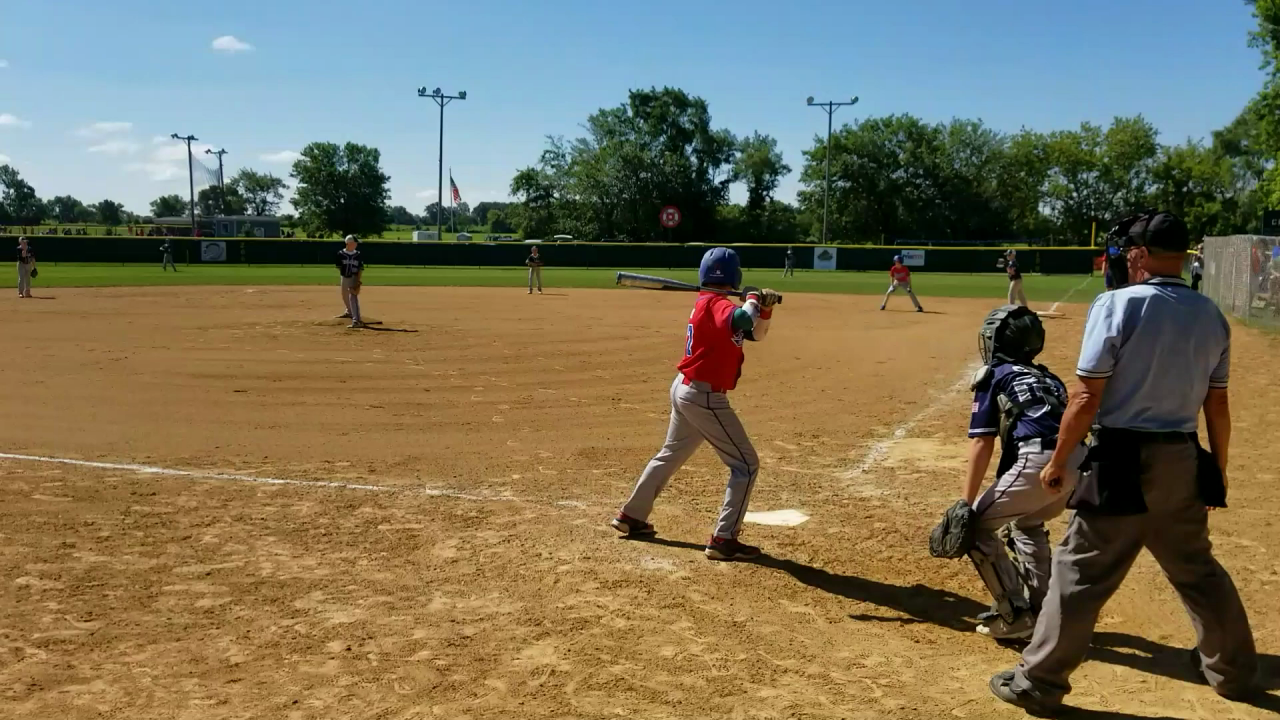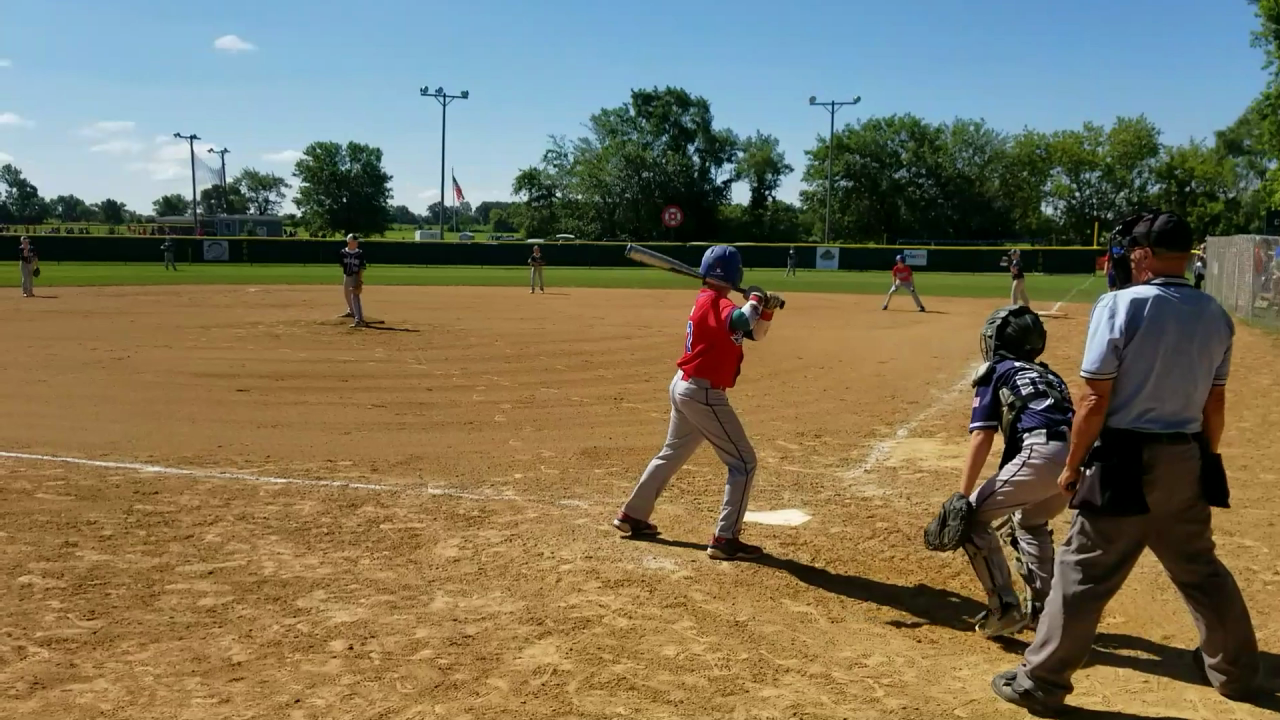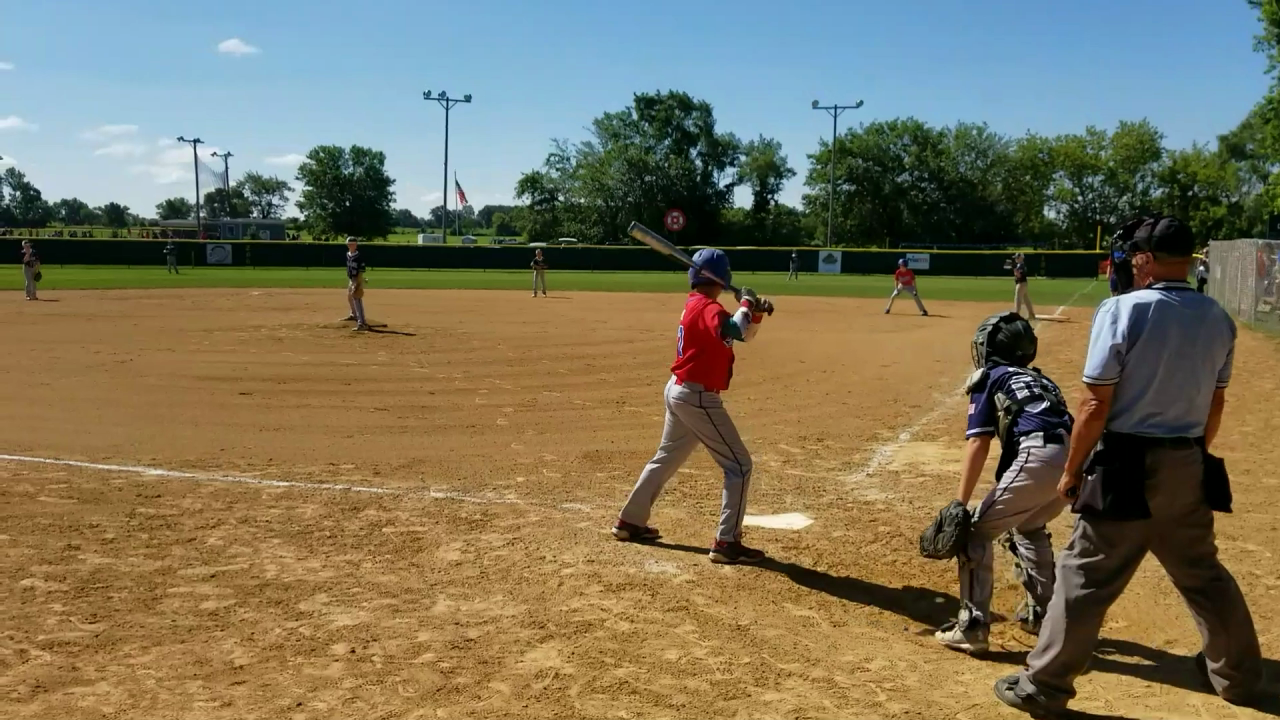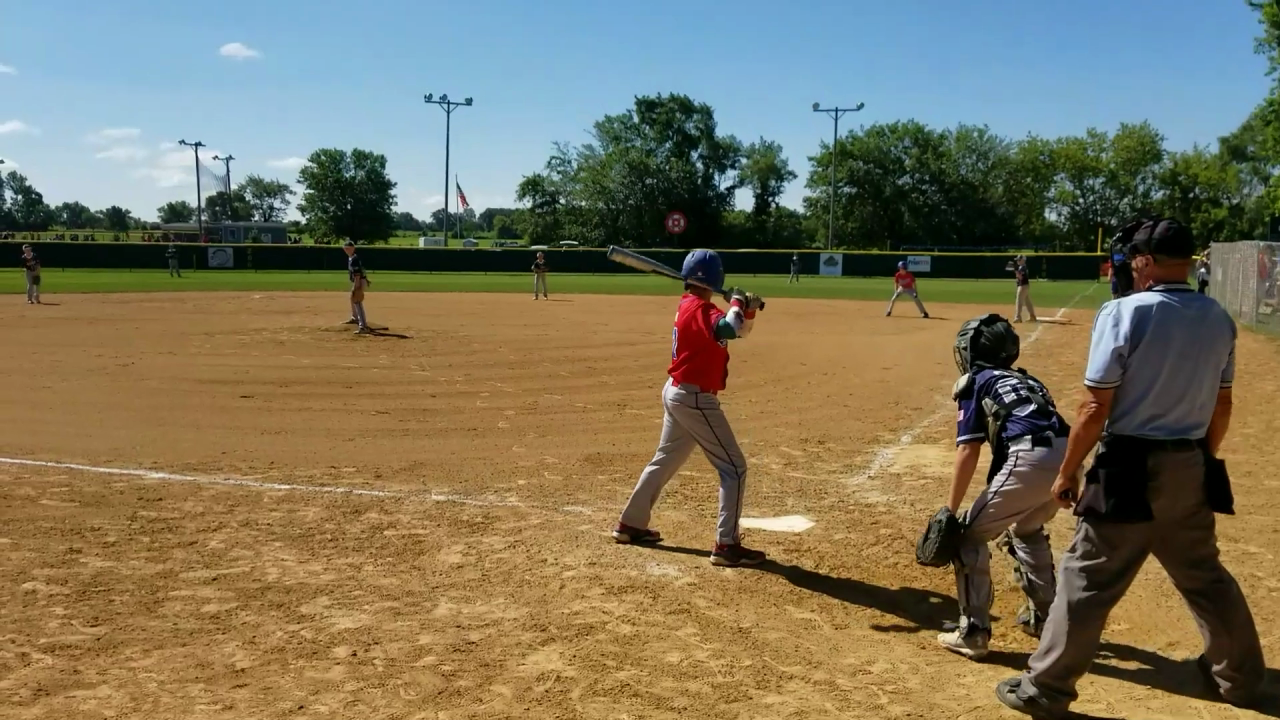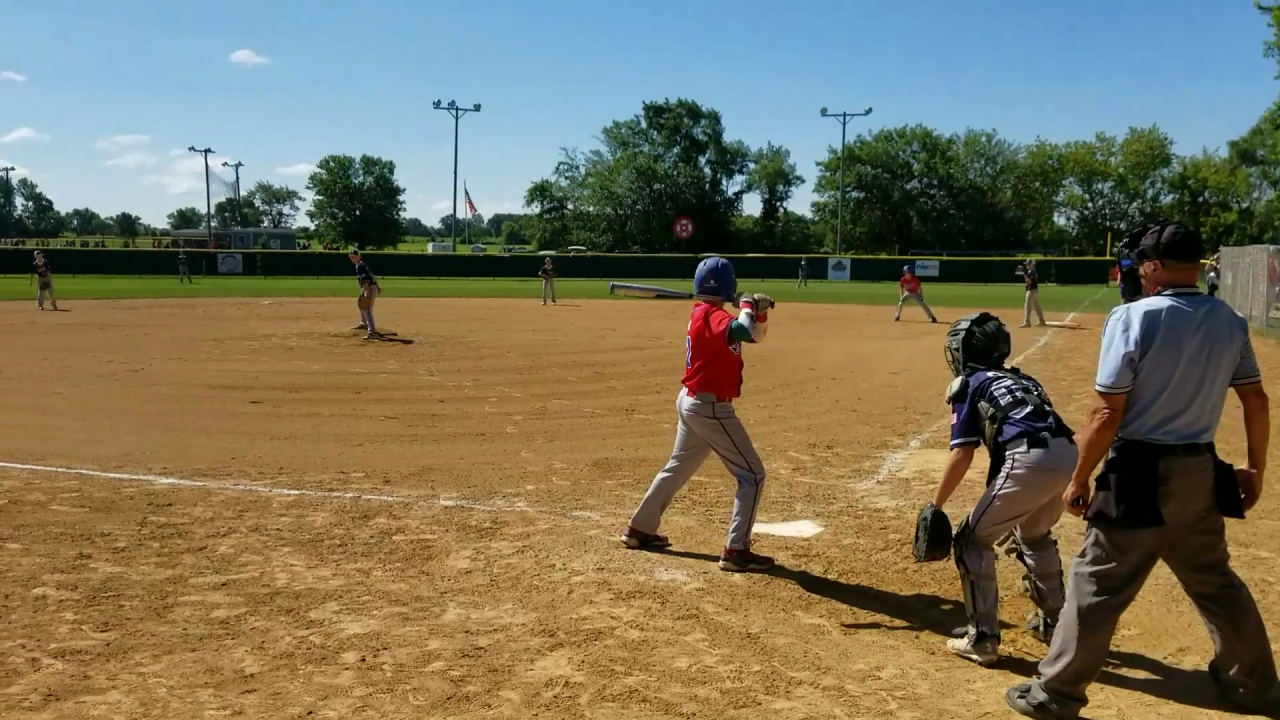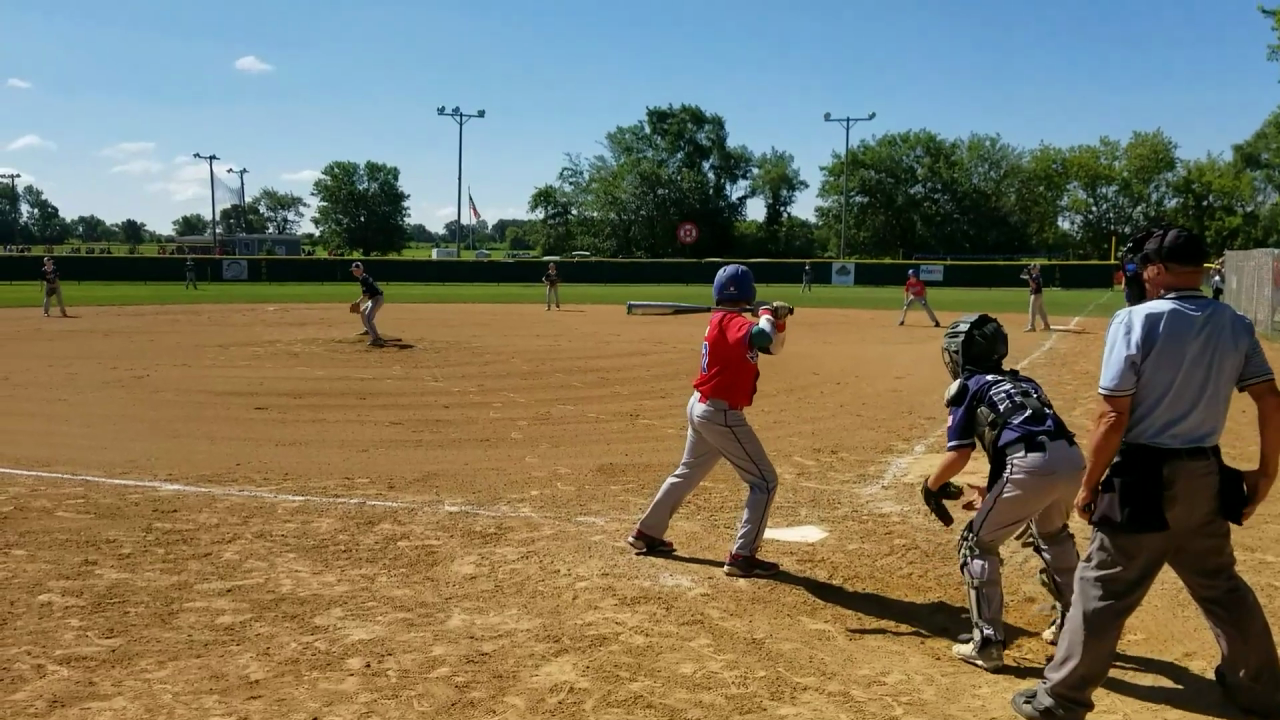
dt=0.2s
person 1, frame 1
left shoulder: (1116, 304)
right shoulder: (1210, 315)
left elbow: (1088, 397)
right elbow: (1217, 404)
left wrist: (1057, 459)
right wrist: (1218, 470)
left hip: (1122, 463)
right hip: (1184, 460)
left knee: (1079, 574)
right knee: (1198, 570)
left ankle: (1037, 683)
right ankle: (1232, 671)
person 1, frame 2
left shoulder: (1120, 304)
right shoulder: (1215, 314)
left elbow: (1096, 399)
right elbow: (1215, 402)
left wrist: (1072, 464)
right wrist: (1202, 459)
left hip: (1126, 463)
right hip: (1188, 461)
left knee: (1083, 574)
right knee: (1202, 570)
left ankle: (1039, 683)
right ankle: (1235, 671)
person 1, frame 3
left shoulder: (1122, 310)
right shoulder: (1217, 318)
left elbow: (1096, 405)
right elbow: (1214, 404)
left wrist: (1072, 470)
left hip: (1128, 467)
right hip: (1190, 467)
left knee: (1084, 578)
right knee: (1203, 574)
left ankle: (1042, 687)
right ankle: (1238, 676)
person 1, frame 4
left shoulder: (1123, 312)
right shoulder: (1217, 318)
left elbow: (1096, 407)
right elbow: (1221, 403)
left wrist: (1067, 473)
left hip: (1131, 470)
right hip: (1191, 468)
left knee: (1086, 580)
right knee: (1206, 576)
right ankle: (1240, 676)
person 1, frame 5
left shoulder: (1133, 317)
right shoulder: (1229, 321)
left elbow: (1108, 413)
left wrist: (1079, 480)
left hip: (1140, 474)
right hip: (1201, 472)
left knee: (1096, 586)
right knee: (1215, 581)
person 1, frame 6
left shoulder: (1136, 321)
right shoulder: (1235, 325)
left elbow: (1114, 417)
left wrist: (1089, 484)
left hip: (1145, 479)
right hip: (1206, 477)
left knee: (1102, 590)
right knee: (1221, 585)
person 2, frame 1
left shoulder: (992, 376)
right shoulder: (1048, 378)
left elbow: (982, 444)
left wrist: (966, 504)
left hip: (1039, 461)
right hip: (1078, 461)
left knee: (975, 526)
right knee: (1025, 522)
left ankle: (1016, 614)
right ankle: (1040, 607)
person 2, frame 2
left shoulder: (995, 373)
right shoulder: (1049, 376)
left elbow: (981, 437)
left wrist: (961, 496)
left hip: (1042, 453)
left knee: (972, 517)
right knee: (1029, 521)
left ankle: (1004, 609)
right ankle: (1041, 608)
person 2, frame 3
left shoulder: (989, 379)
right shoulder: (1041, 380)
left elbow: (979, 444)
left wrist: (960, 504)
left hip: (1040, 456)
left knee: (977, 530)
right knee: (1028, 526)
left ankle: (972, 627)
right ankle: (1043, 613)
person 2, frame 4
left shoulder: (975, 383)
right shoulder: (1028, 381)
left elbow: (969, 451)
left wrist: (950, 510)
left hip: (1031, 459)
right hip: (1067, 457)
left knee: (971, 534)
right knee: (1025, 529)
left ankle: (973, 632)
right ankle: (1044, 615)
person 2, frame 5
left shoulder: (969, 385)
right shoulder: (1023, 380)
left elbow: (962, 455)
left wrist: (935, 506)
left hip: (1030, 461)
right hip: (1068, 457)
left knee: (972, 539)
right knee: (1034, 535)
left ankle: (982, 639)
right ankle: (1051, 622)
person 2, frame 6
left shoulder: (967, 388)
right shoulder: (1022, 382)
left elbow: (958, 456)
left wrist: (931, 485)
right wrist: (993, 490)
left hip: (1031, 466)
right hip: (1071, 458)
left knee: (977, 544)
right knee: (1051, 532)
left ankle: (987, 643)
person 3, frame 1
left shoulder: (708, 304)
right shoulder: (716, 304)
left elbow: (755, 333)
right elbow: (743, 318)
left wrist: (766, 308)
right wrist: (754, 298)
left hip: (684, 389)
right hip: (704, 396)
left knee: (670, 455)
right knee: (746, 463)
left ankle: (631, 515)
right ankle: (723, 540)
person 3, frame 2
left shoulder: (708, 301)
right shoulder: (715, 302)
left elbow: (754, 333)
right elbow: (741, 322)
left wrist: (766, 309)
right wrist: (755, 299)
left hip: (683, 387)
right hip: (703, 393)
left knee: (672, 454)
right knee: (743, 462)
left ankle: (632, 515)
right ankle: (725, 539)
person 3, frame 3
left shoulder: (697, 305)
right shoulder: (707, 308)
left elbow: (745, 334)
right elbow: (734, 330)
left wrist: (755, 312)
right wrist: (746, 302)
left hip: (679, 391)
right hip: (698, 397)
left knee: (666, 459)
right knee: (739, 465)
left ankle: (630, 522)
right ankle: (727, 543)
person 3, frame 4
left shoulder: (692, 306)
right shoulder: (700, 307)
left elbow: (741, 331)
right elbow: (728, 330)
left wrist: (748, 308)
right wrist: (737, 302)
left hip: (677, 393)
right hip: (695, 398)
left knee: (665, 460)
right knee: (733, 467)
left ankle: (630, 524)
right ankle: (726, 545)
person 3, frame 5
left shoulder: (705, 314)
right shoulder: (712, 315)
left elbow: (755, 335)
right elbow: (742, 330)
left wrist: (759, 312)
right wrist: (747, 306)
left hip: (690, 401)
right hip: (710, 407)
left knee: (677, 467)
right knee: (752, 474)
left ankle: (640, 529)
right ankle: (736, 550)
person 3, frame 6
left shoulder: (723, 321)
right shoulder: (732, 322)
left elbow: (773, 347)
right elbow: (762, 336)
left wrist: (778, 320)
right wrist: (767, 314)
left hip: (700, 407)
right hip: (721, 414)
left knee: (687, 473)
right knee: (765, 481)
left ankle: (647, 532)
right ankle: (742, 556)
